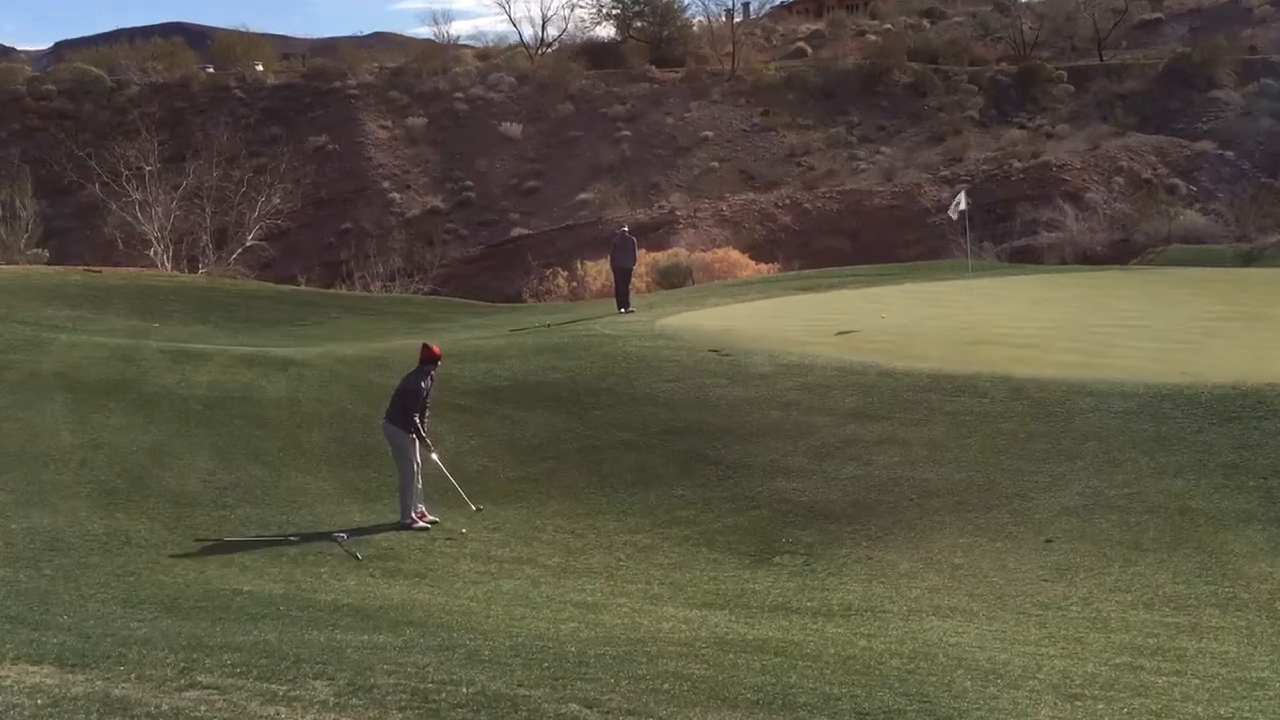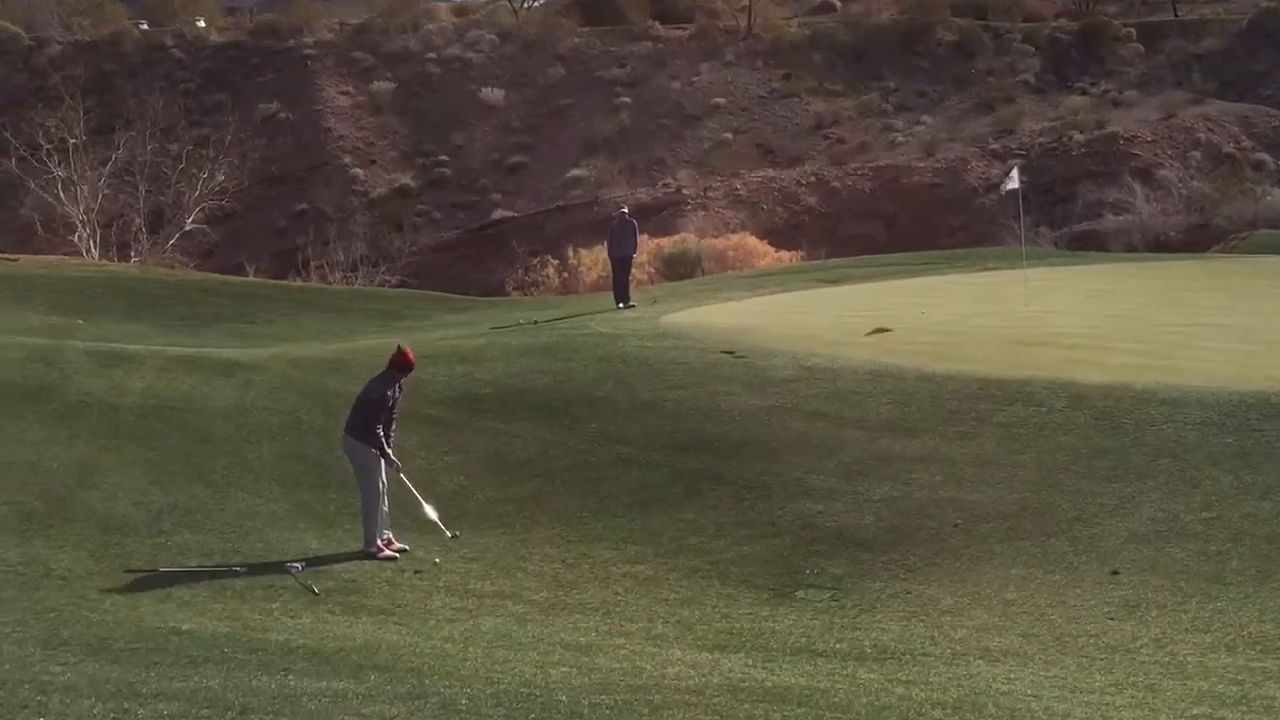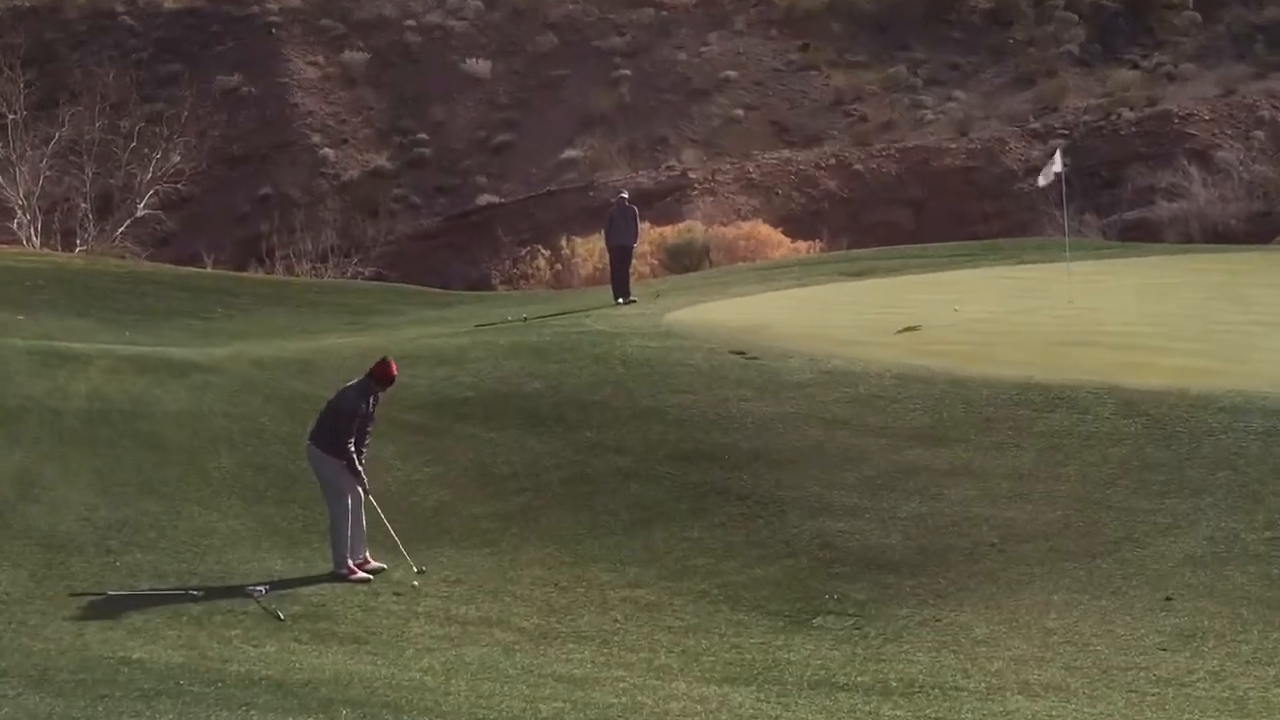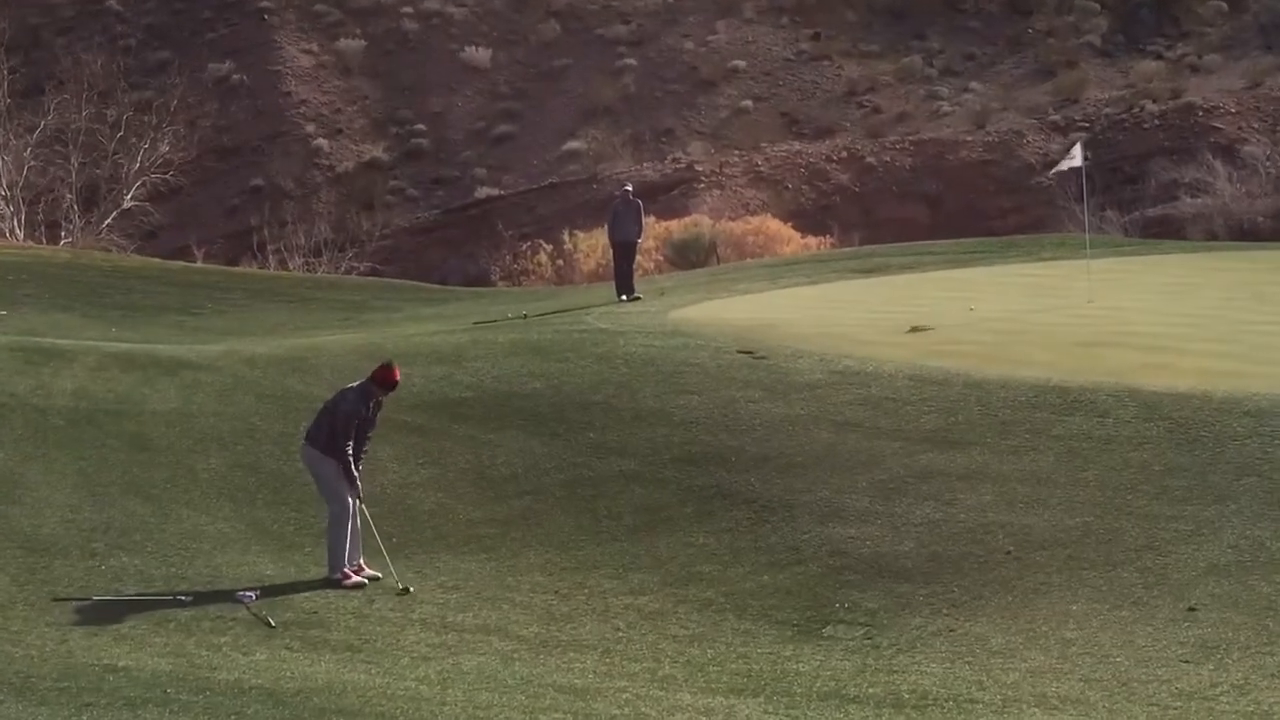
dt=0.4s
person 1, frame 1
left shoulder: (429, 377)
right shoulder: (416, 383)
left elbow: (424, 407)
right elbow: (412, 415)
left wrist: (423, 431)
right wrist: (422, 437)
left hip: (408, 427)
right hip: (397, 427)
left knee: (416, 467)
right knee: (408, 471)
left ankle: (418, 510)
right ankle: (407, 517)
person 1, frame 2
left shoulder: (395, 385)
right shoulder: (380, 390)
left elbow: (390, 418)
right elbow: (374, 428)
left wrist: (388, 447)
right wrist: (386, 454)
left hip: (372, 441)
right hip: (359, 441)
left knee: (381, 488)
right knee: (372, 491)
left ankle: (384, 536)
right ankle: (372, 545)
person 1, frame 3
left shoulder: (372, 396)
right shoulder: (352, 400)
left elbow: (364, 432)
right elbow: (346, 442)
left wrist: (359, 464)
right wrist: (357, 473)
left hip: (339, 452)
right hip: (324, 452)
left knee: (356, 498)
right knee: (342, 506)
left ankle: (359, 556)
right ankle: (343, 565)
person 1, frame 4
left shoulder: (375, 400)
right shoulder: (351, 401)
left elbow: (364, 437)
right elbow: (344, 444)
left wrist: (356, 470)
right wrist: (352, 478)
left hip: (335, 453)
right hip: (319, 451)
left knee: (351, 505)
right knee: (341, 507)
left ankle: (353, 562)
right ankle: (338, 570)
